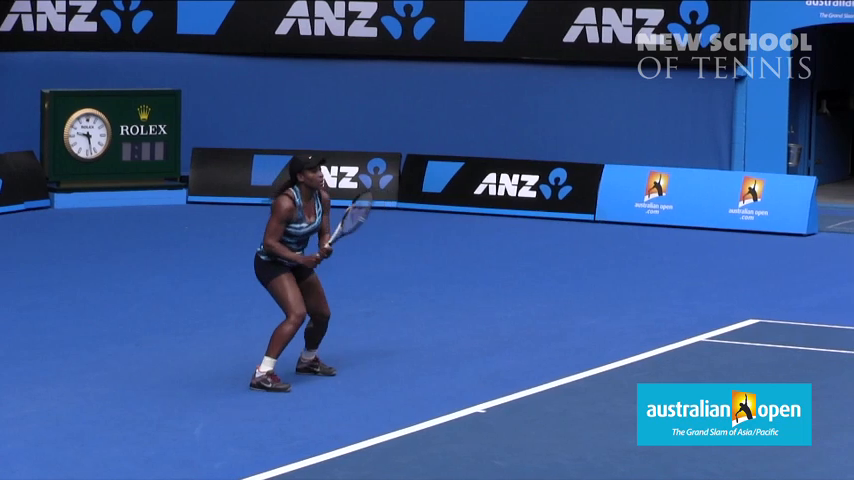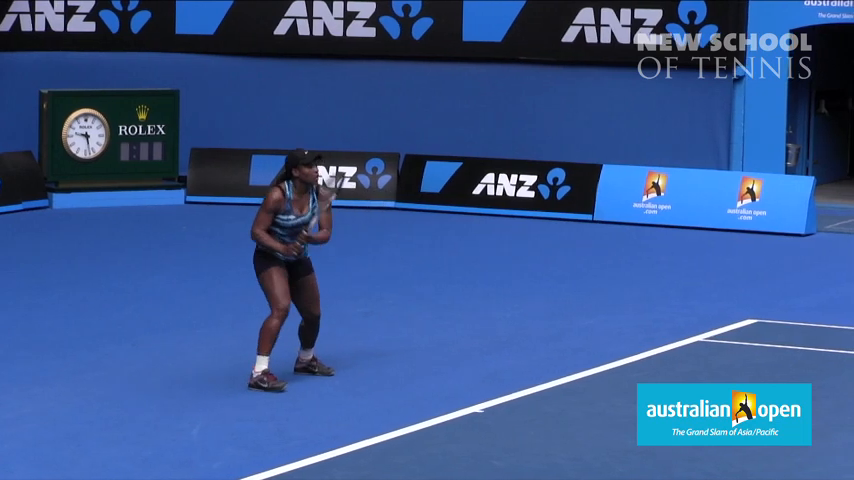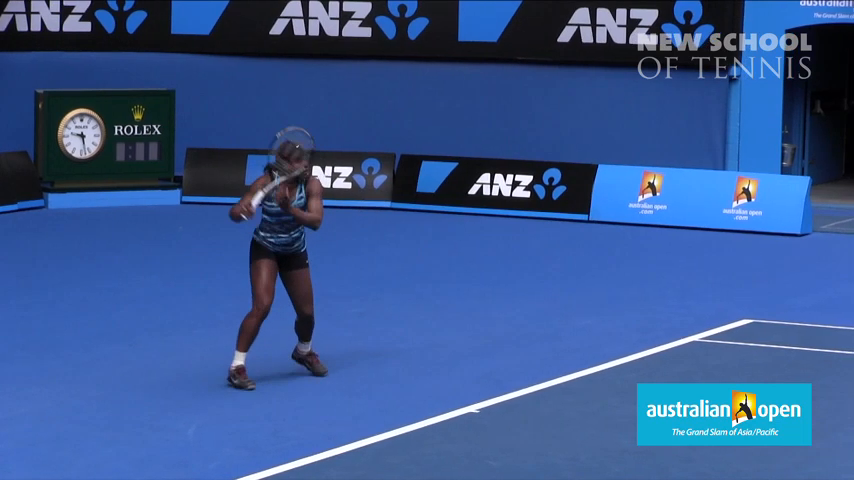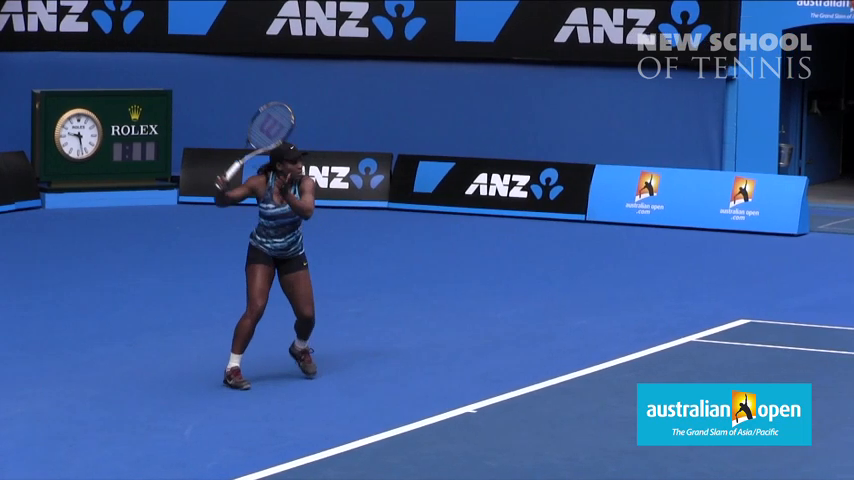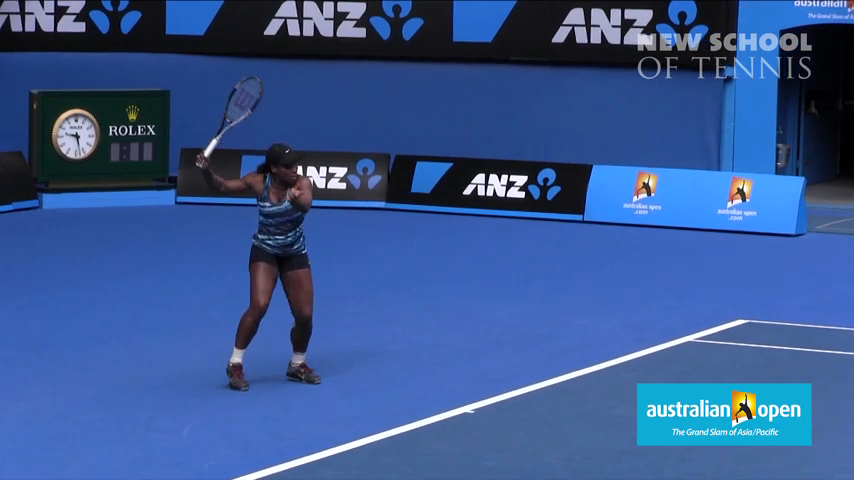
dt=1s
person 1, frame 1
left shoulder: (322, 198)
right shoulder: (286, 203)
left elbow: (324, 232)
right elbow: (269, 243)
left wrist: (325, 248)
right wrist: (301, 259)
left hip: (297, 262)
right hip: (271, 262)
left knee: (322, 314)
right knee: (297, 314)
left ankle: (308, 360)
right ankle: (262, 373)
person 1, frame 2
left shoulder: (320, 195)
right shoulder: (277, 195)
left elbow: (326, 233)
right elbow: (257, 231)
left wrist: (309, 238)
right wrist: (281, 247)
left hip: (299, 260)
right hip: (270, 258)
left knee: (313, 314)
right knee: (281, 308)
left ankle: (305, 359)
right ankle: (260, 372)
person 1, frame 3
left shoulder: (312, 185)
right shoulder: (266, 182)
left elbow: (316, 221)
right elbow: (234, 212)
left wrist: (289, 209)
right wrist: (242, 212)
left hip: (295, 251)
right hip: (264, 248)
left knee: (306, 312)
right knee: (262, 306)
left ankle: (303, 352)
right ankle: (237, 366)
person 1, frame 4
left shoulder: (305, 183)
right shoulder: (260, 183)
left elbow: (307, 212)
right elbow: (224, 200)
left wrist: (287, 196)
right wrist: (220, 190)
left hip: (293, 255)
right hip: (262, 252)
left knee: (307, 314)
right knee: (255, 309)
left ankle: (300, 349)
right ankle: (232, 368)
person 1, frame 5
left shoulder: (302, 183)
right shoulder: (258, 181)
left elbow: (306, 205)
right elbow: (223, 186)
left wrist: (296, 198)
right wrist: (207, 172)
left hip: (295, 254)
right hip: (264, 251)
left knee: (305, 315)
right knee: (258, 306)
left ankle: (298, 364)
right ankle: (235, 363)
